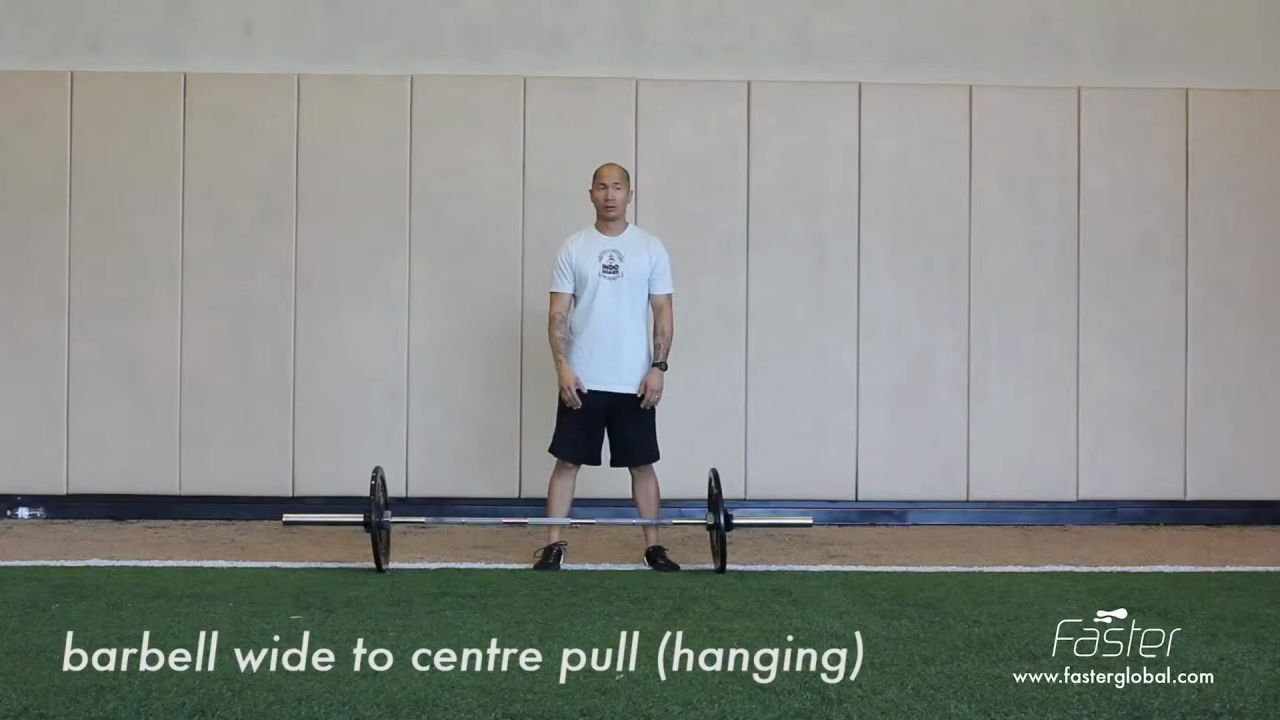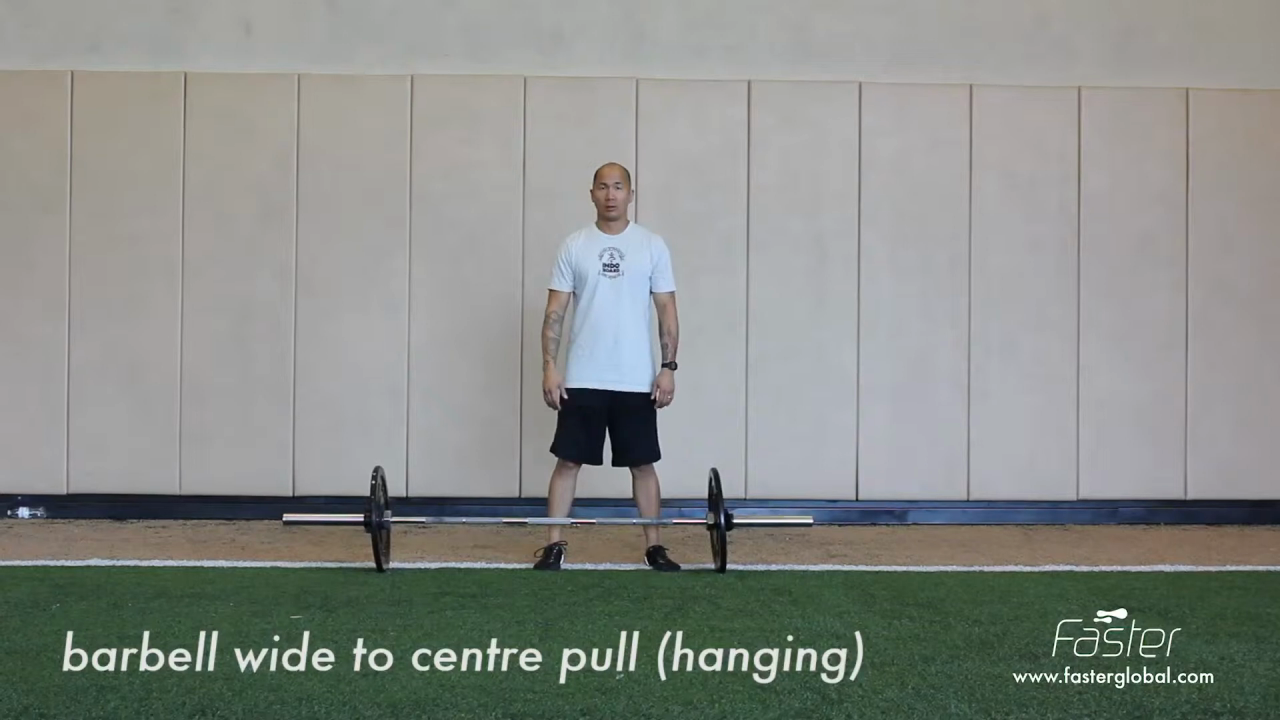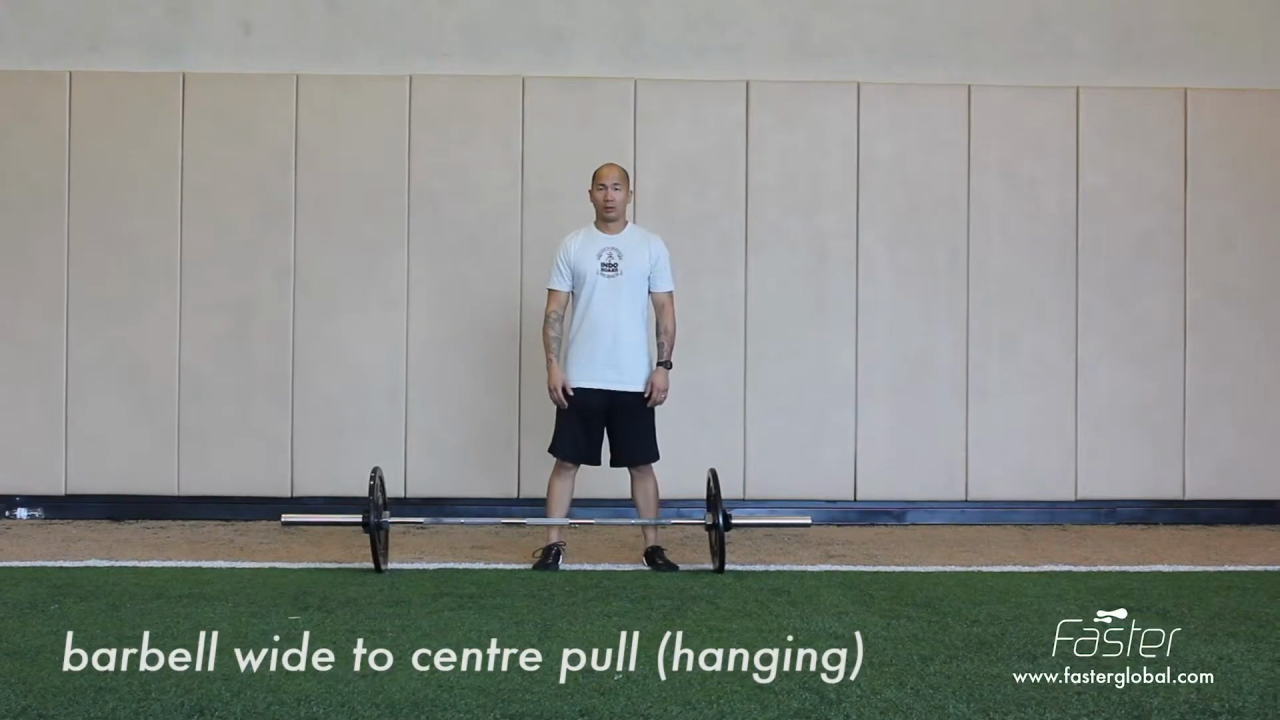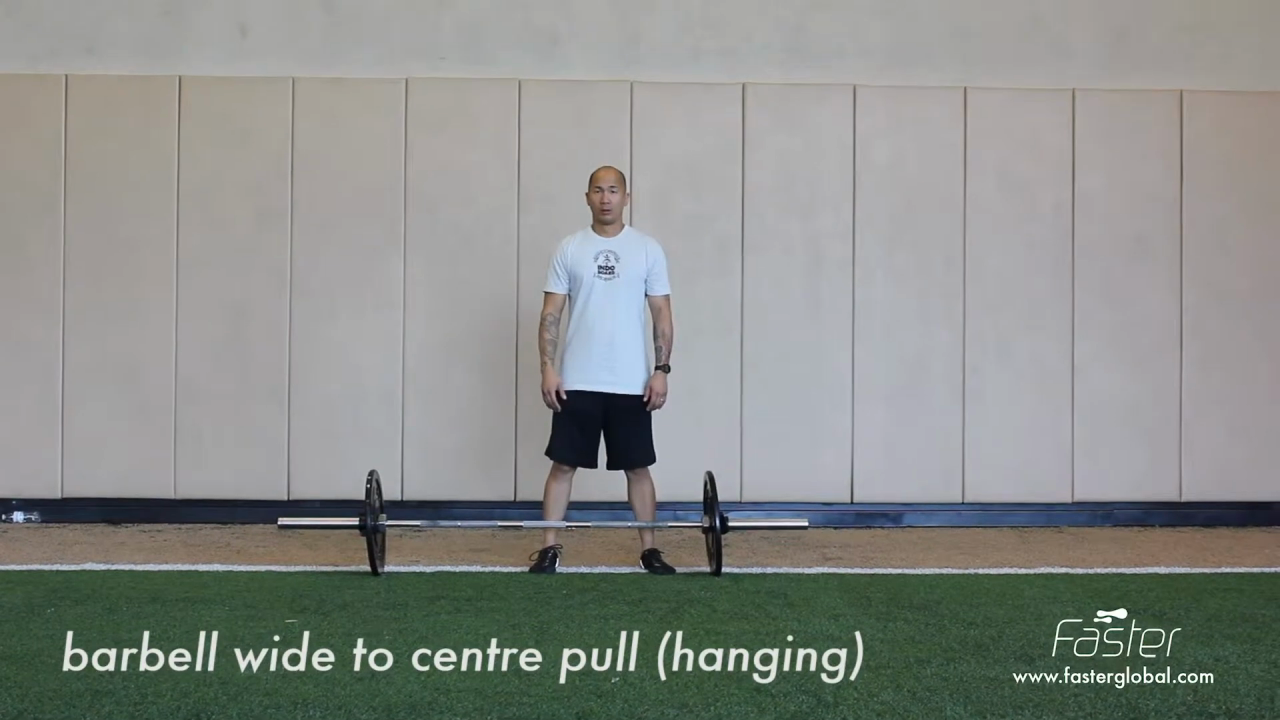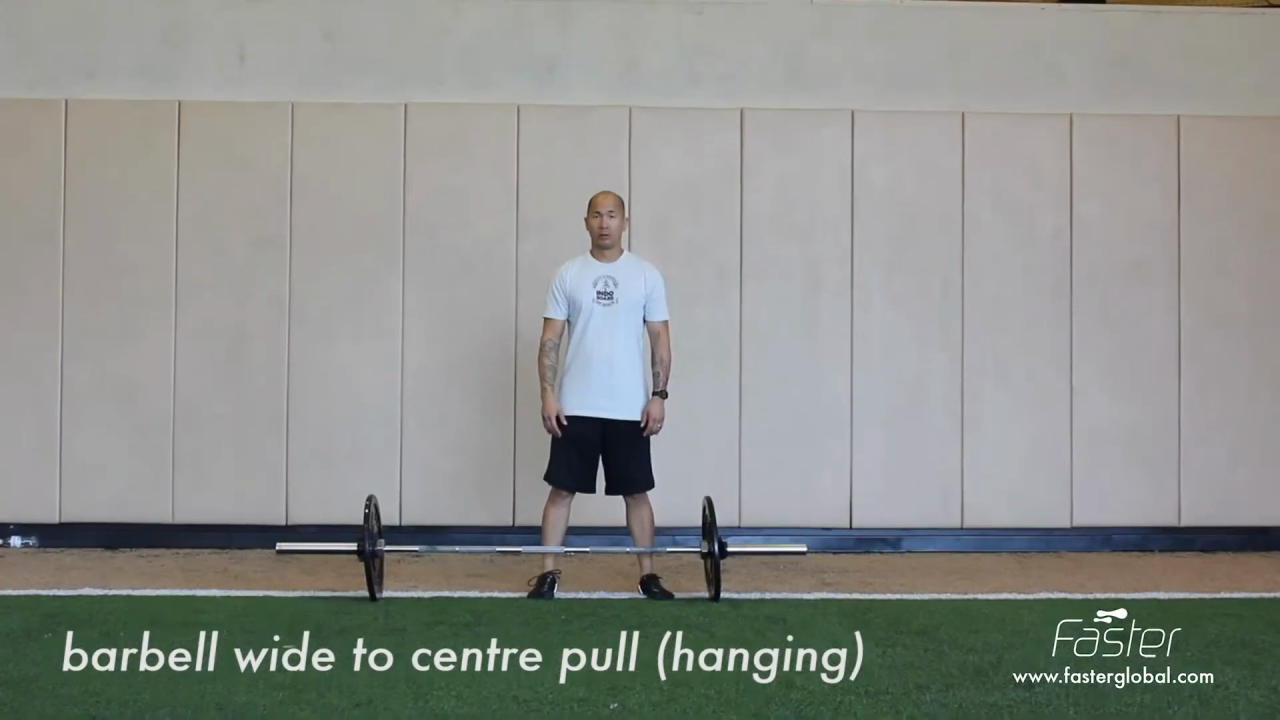
dt=0.4s
person 1, frame 1
left shoulder: (651, 247)
right shoulder: (573, 247)
left elbow: (663, 313)
right elbow: (558, 314)
left wrist: (658, 368)
right wrist: (563, 367)
left hip: (634, 381)
right hip: (583, 380)
left knee: (642, 463)
right knee: (567, 461)
left ankle: (653, 546)
right ankle: (554, 544)
person 1, frame 2
left shoulder: (652, 245)
right shoulder: (574, 246)
left elbow: (666, 310)
right elbow: (555, 311)
left wrist: (669, 367)
right wrist: (550, 367)
left hip: (636, 380)
right hip: (582, 379)
left knee: (642, 463)
right knee: (568, 460)
left ankle: (653, 545)
right ankle: (554, 544)
person 1, frame 3
left shoulder: (651, 245)
right shoulder: (572, 245)
left elbow: (665, 310)
right elbow: (554, 310)
left wrist: (663, 366)
right wrist: (553, 365)
left hip: (634, 380)
right hip: (581, 379)
left knee: (641, 463)
right knee: (566, 461)
left ankle: (652, 546)
right ankle: (553, 544)
person 1, frame 4
left shoulder: (647, 248)
right shoulder: (569, 248)
left elbow: (661, 313)
right elbow: (551, 313)
left wrist: (661, 369)
right wrist: (547, 368)
left hip: (631, 383)
right hip: (577, 381)
left knee: (637, 466)
right knee: (563, 463)
left ankle: (649, 548)
right ankle: (549, 547)
person 1, frame 5
left shoulder: (646, 274)
right shoulder: (568, 273)
left elbow: (660, 339)
right elbow: (550, 339)
left wrist: (658, 396)
right wrist: (547, 394)
left hip: (629, 408)
right hip: (576, 407)
left knee: (636, 491)
right knee: (561, 488)
left ankle: (647, 574)
right ankle: (548, 572)
